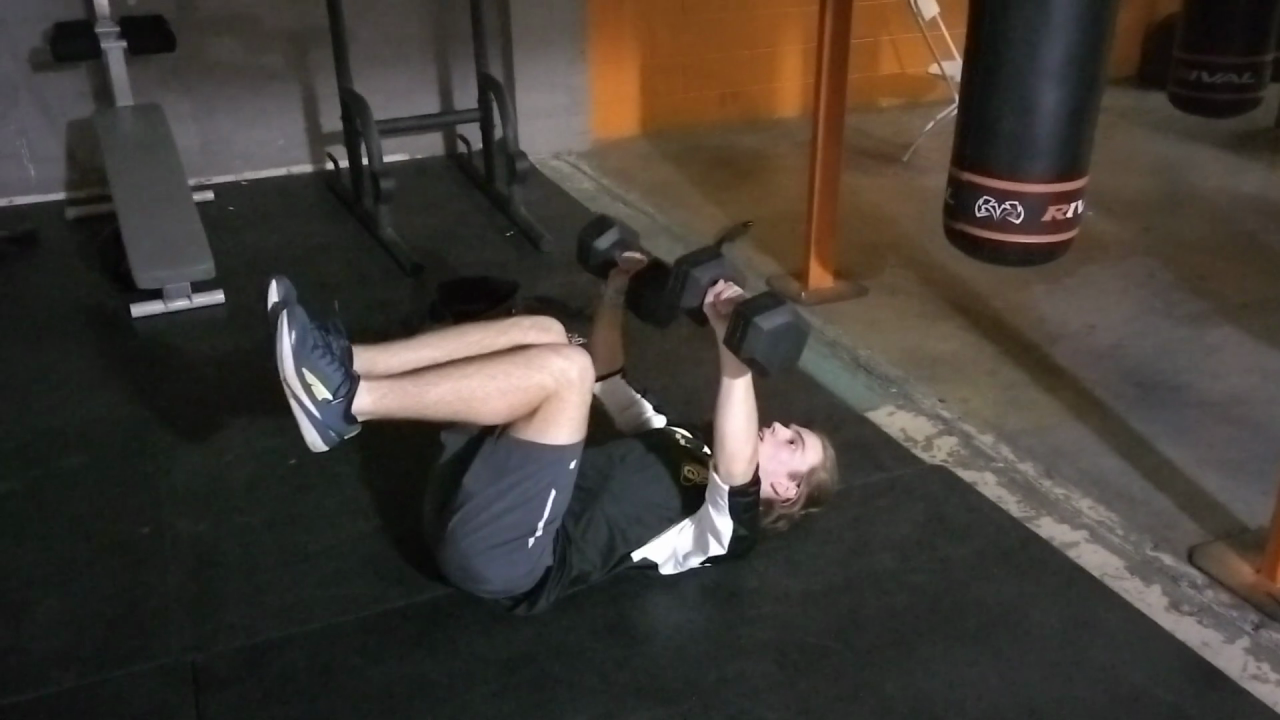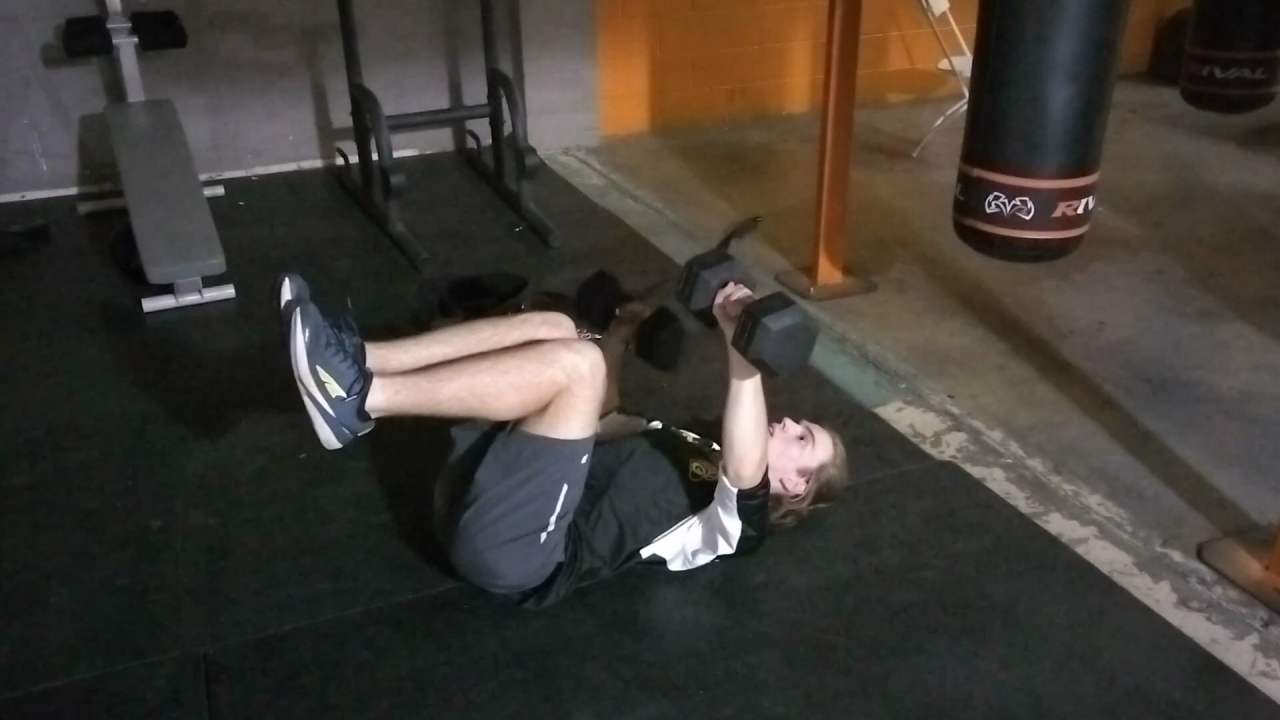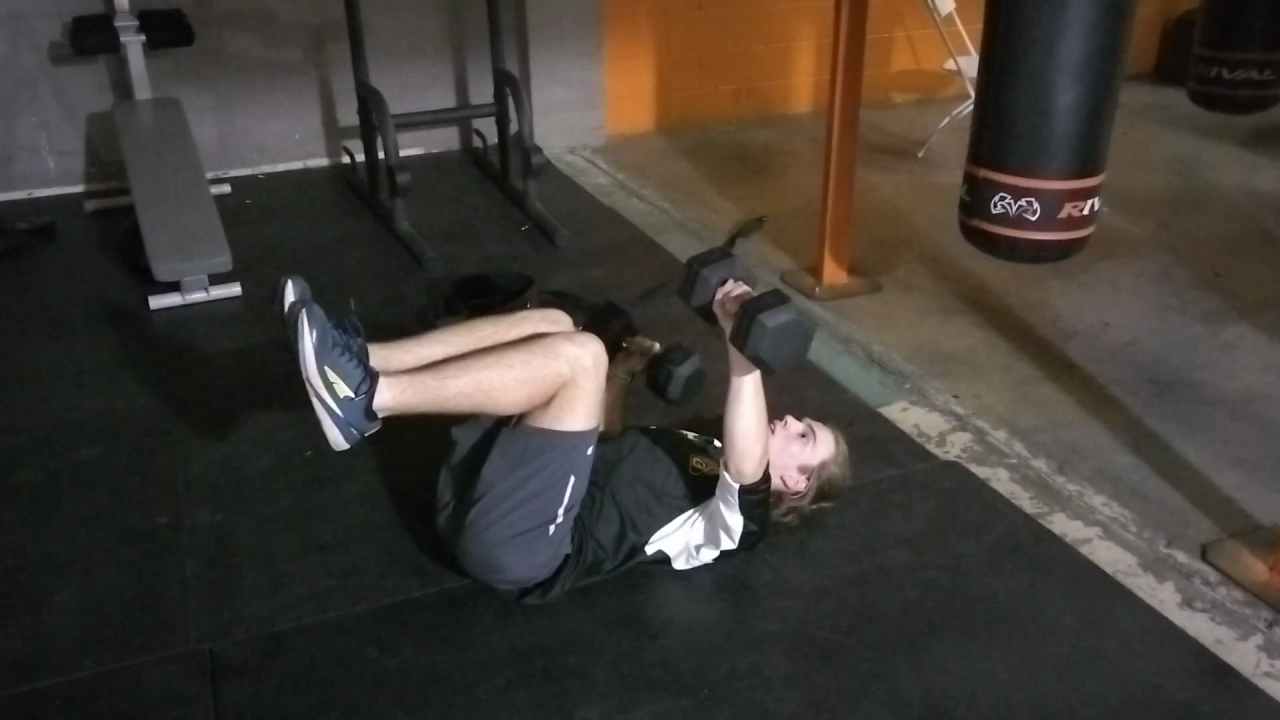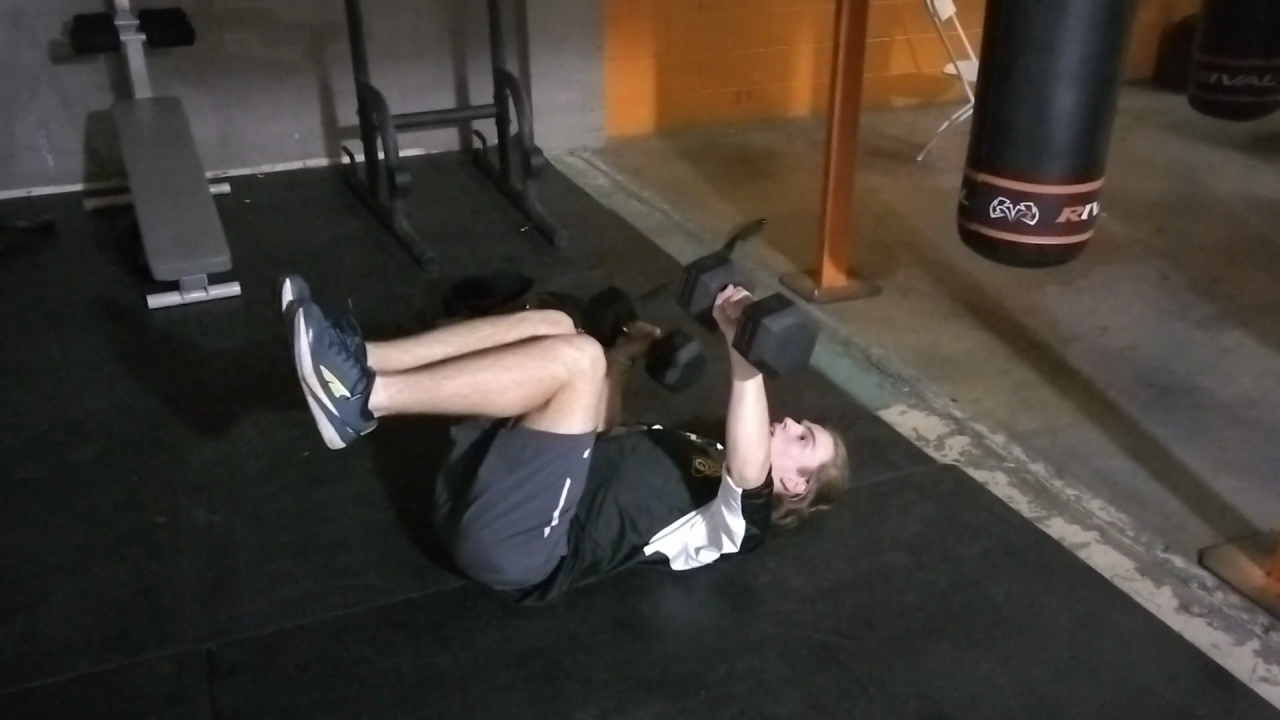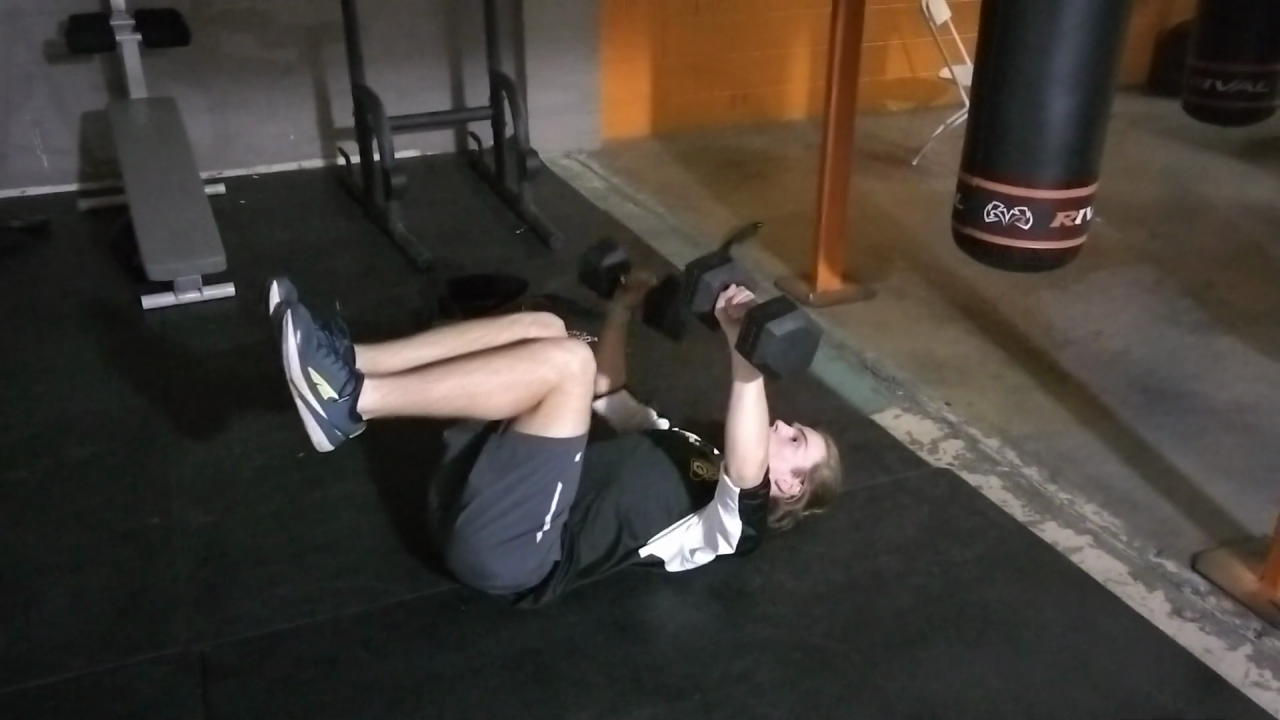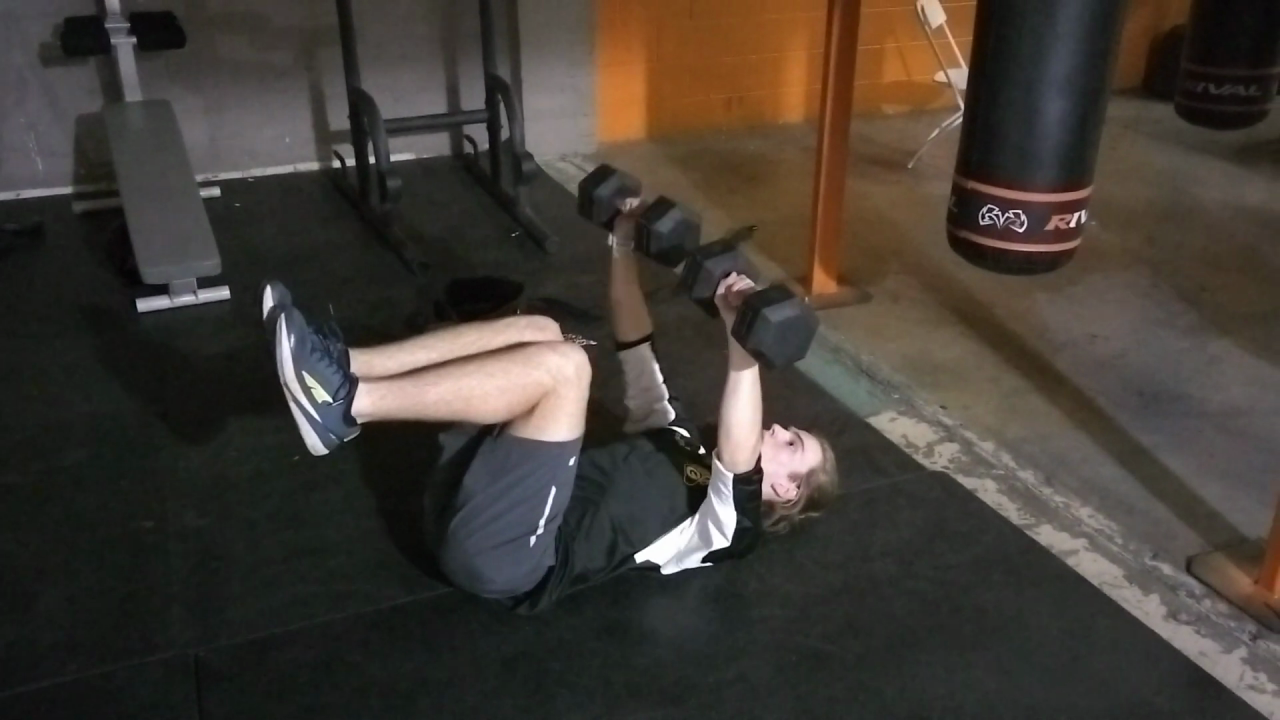
dt=0.3s
person 1, frame 1
left shoulder: (728, 524)
right shoulder: (676, 442)
left elbow: (737, 468)
right elbow: (606, 381)
left wrist: (733, 350)
right wrist: (615, 293)
left hip: (500, 549)
right hip: (467, 497)
left knee: (562, 367)
right knee: (542, 332)
left ankle: (346, 406)
right ankle: (344, 363)
person 1, frame 2
left shoulder: (736, 521)
right shoulder: (690, 446)
left elbow: (745, 470)
right elbow: (599, 418)
left wrist: (743, 353)
right wrist: (617, 338)
left hip: (512, 543)
right hip: (481, 490)
left knee: (575, 362)
right knee: (552, 327)
left ankle: (358, 401)
right ankle: (356, 359)
person 1, frame 3
left shoulder: (738, 517)
right shoulder: (697, 451)
left elbow: (745, 464)
right elbow: (602, 444)
left wrist: (742, 349)
right wrist: (622, 372)
left hip: (516, 540)
right hip: (480, 492)
left knee: (578, 353)
right knee: (549, 324)
left ankle: (365, 400)
right ankle: (362, 362)
person 1, frame 4
left shoulder: (739, 519)
right shoulder: (695, 451)
left elbow: (747, 471)
right elbow: (600, 432)
left wrist: (743, 354)
right wrist: (622, 359)
left hip: (512, 539)
right hip: (480, 490)
left knee: (577, 357)
right knee: (550, 325)
left ankle: (362, 402)
right ankle: (358, 360)
person 1, frame 5
left shoulder: (734, 520)
right shoulder: (685, 443)
left elbow: (745, 470)
right elbow: (607, 395)
left wrist: (744, 353)
right wrist: (621, 312)
left hip: (509, 544)
right hip: (476, 490)
left knee: (568, 360)
right knee: (545, 326)
left ankle: (351, 401)
right ankle: (346, 360)
person 1, frame 6
left shoulder: (728, 522)
right shoulder: (678, 436)
left elbow: (738, 458)
right elbow: (633, 347)
left wrist: (742, 341)
right wrist: (622, 248)
left hip: (502, 549)
right hip: (475, 490)
left knee: (562, 364)
right knee: (538, 330)
left ankle: (344, 405)
right ankle: (342, 363)
